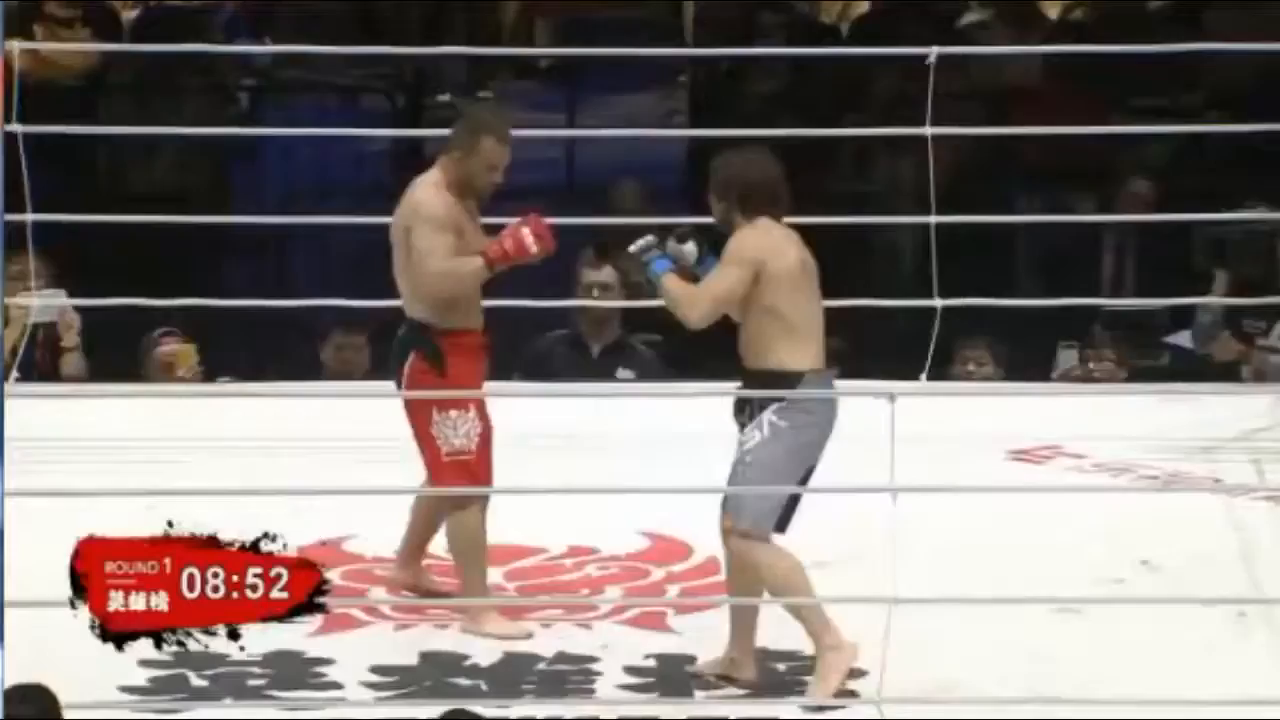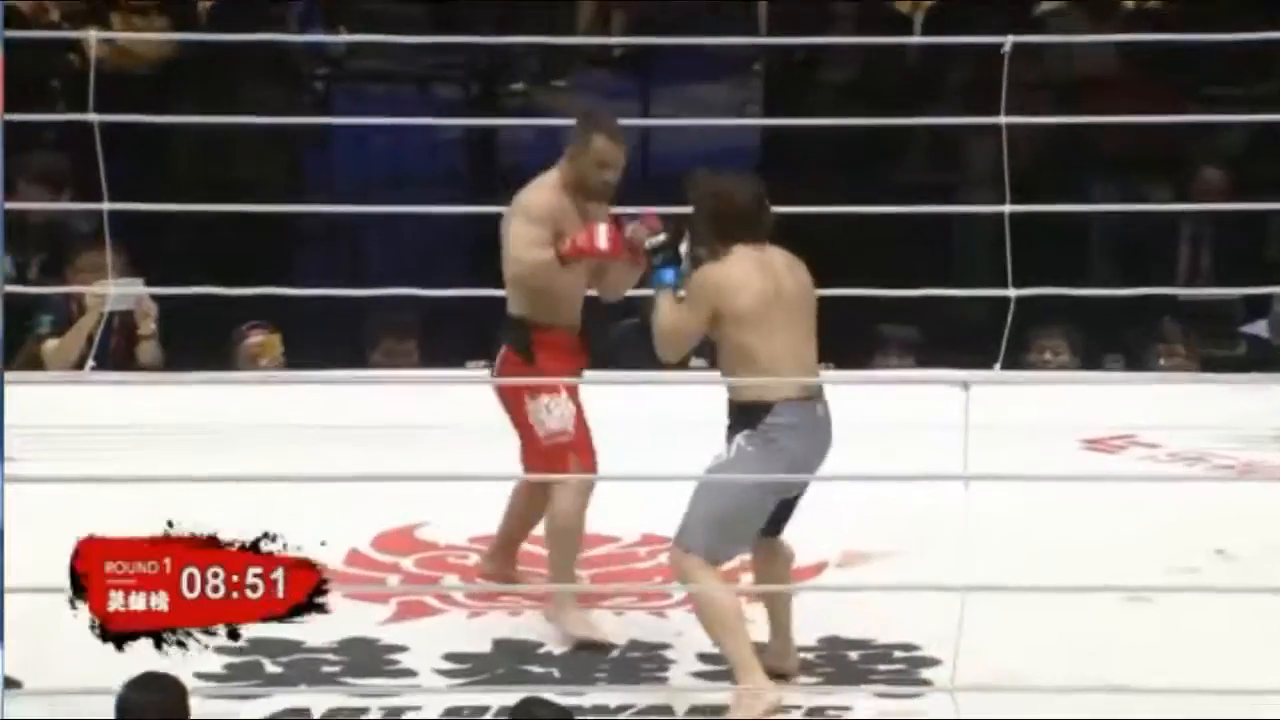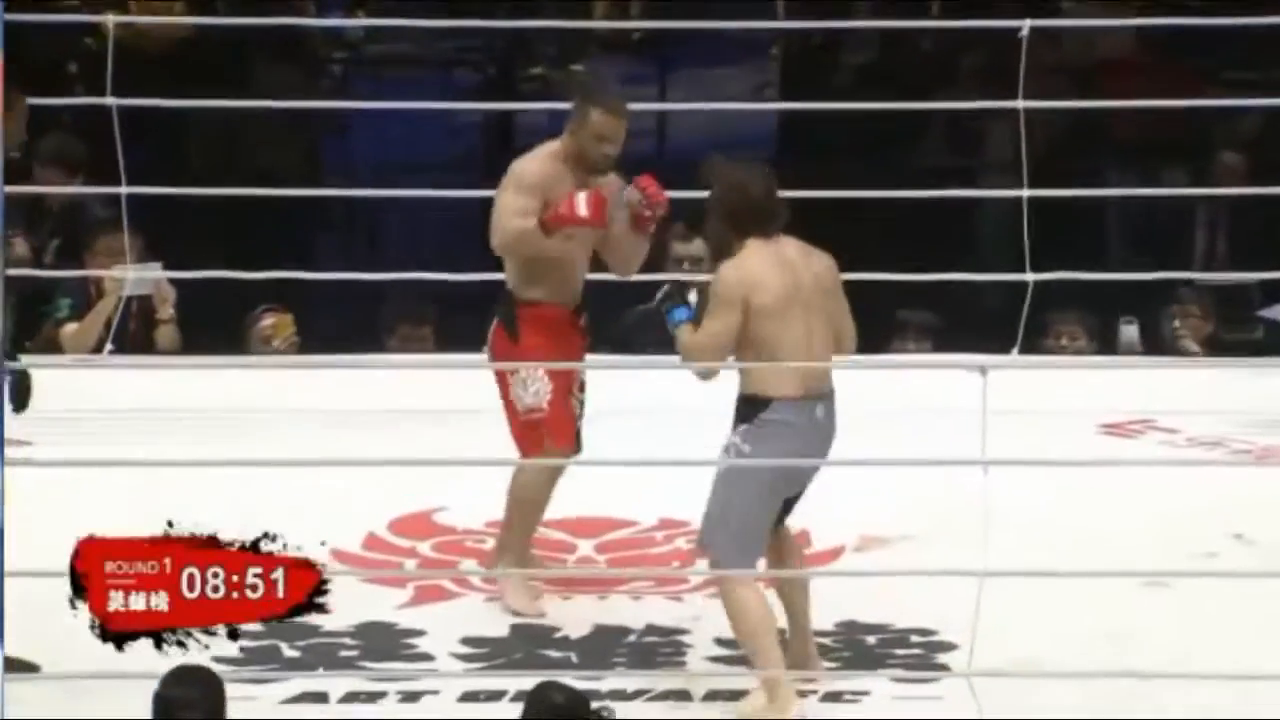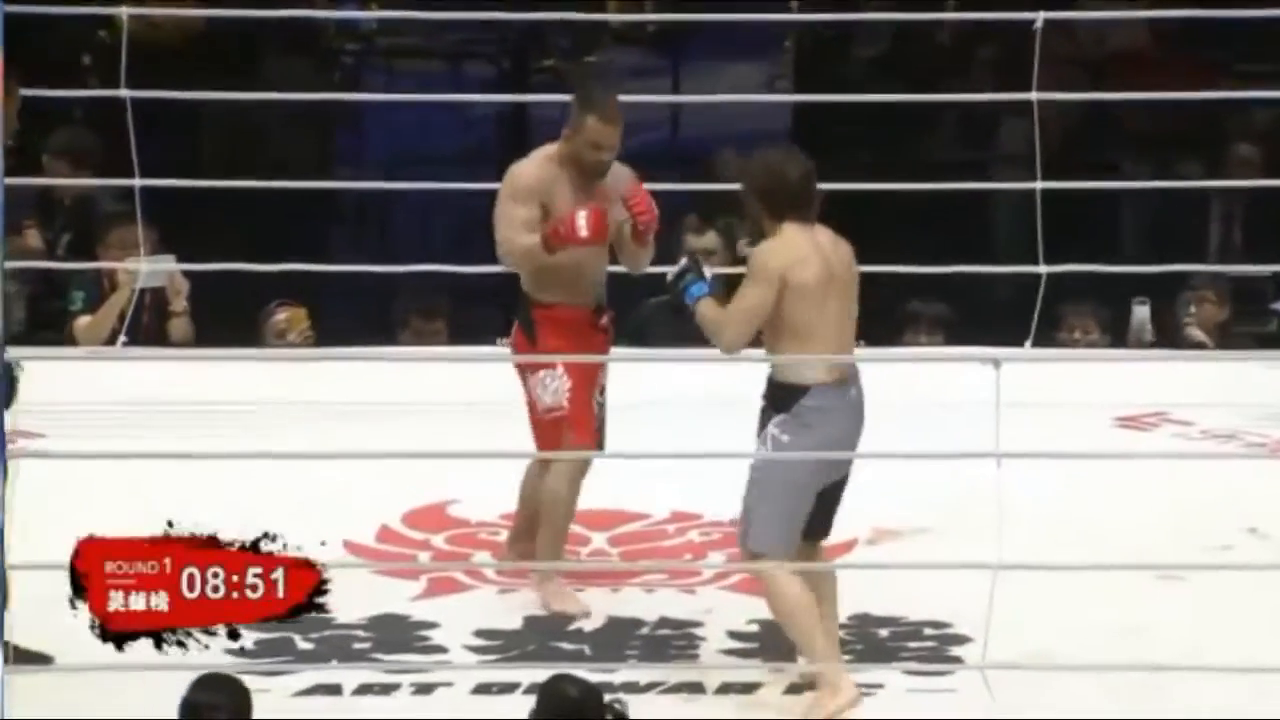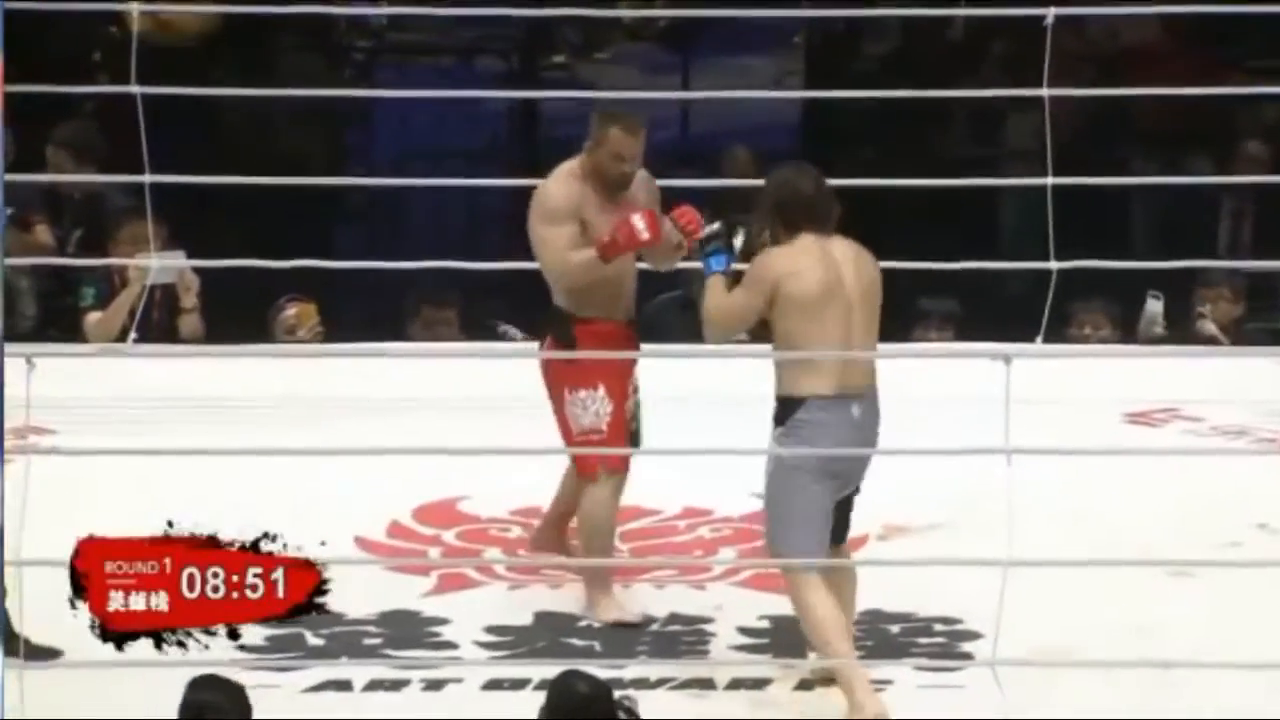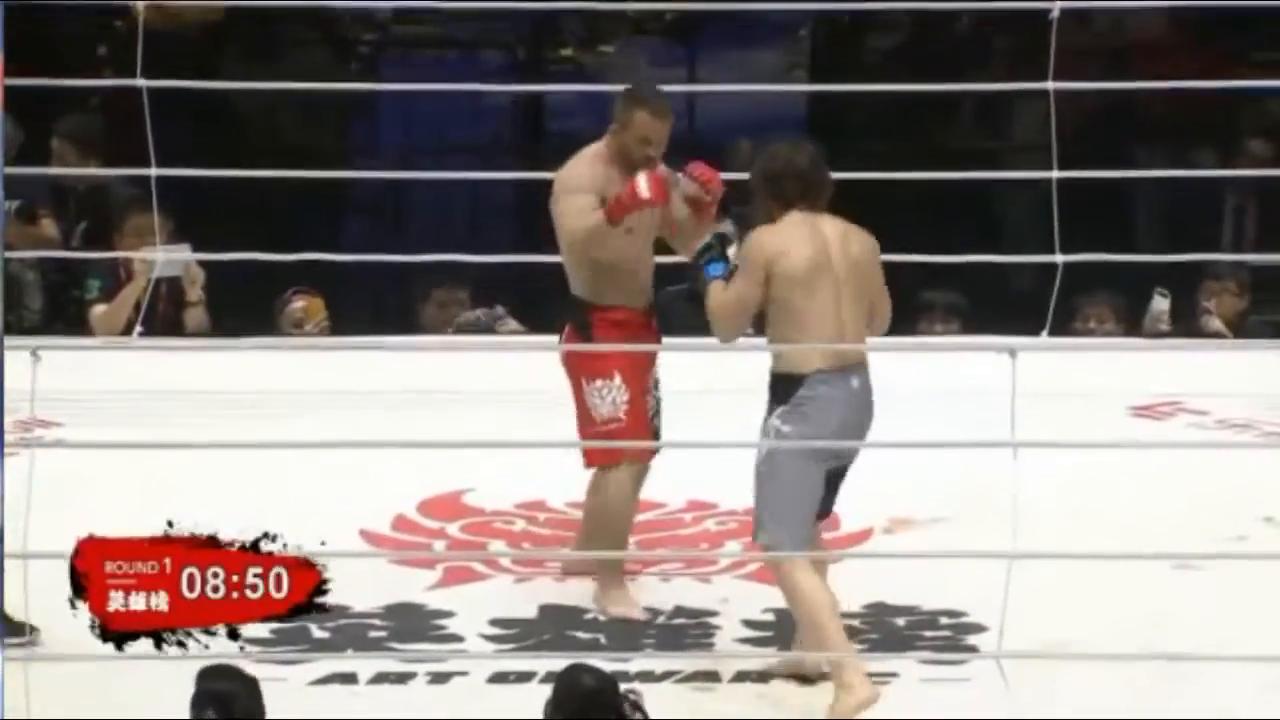
dt=0.3s
person 1, frame 1
left shoulder: (751, 243)
right shoulder: (783, 241)
left elbow: (696, 312)
left wrist: (659, 263)
right wrist: (703, 263)
left hip: (790, 402)
right hip: (791, 397)
left knee: (747, 530)
right knee: (740, 524)
left ankle: (829, 644)
right ankle: (739, 656)
person 1, frame 2
left shoulder: (715, 277)
right shoulder: (790, 265)
left elbow: (669, 346)
left wrist: (666, 274)
left hip: (767, 430)
right hip: (810, 421)
left knee: (691, 559)
right knee: (764, 531)
right ankle: (782, 650)
person 1, frame 3
left shoulder: (736, 272)
right shoulder: (819, 262)
left elbow: (705, 362)
right elbow: (846, 340)
left wrist: (678, 313)
left hip: (771, 422)
right hip: (818, 416)
left knee: (729, 566)
right knee: (769, 527)
right ankle: (804, 651)
person 1, frame 4
left shoulder: (773, 254)
right shoulder: (839, 248)
left elbow: (730, 337)
left wrist: (694, 289)
left hip: (801, 412)
right hip: (845, 404)
left knee: (766, 555)
right knee: (804, 542)
right ankle: (828, 662)
person 1, frame 5
left shoulder: (774, 264)
right shoulder: (863, 261)
left elbow: (716, 328)
left wrist: (716, 263)
left hip: (809, 422)
right hip: (861, 415)
left knee: (801, 570)
right knee: (829, 542)
right ankle: (843, 657)
person 1, frame 6
left shoulder: (766, 241)
right shoulder: (859, 239)
left elbow: (727, 325)
right elbow: (880, 319)
left wrist: (714, 267)
left hip: (803, 400)
right hip: (855, 393)
left knee: (785, 553)
right knee: (803, 527)
right ankle: (810, 648)
person 2, frame 1
left shoulder: (457, 200)
right shoulder: (431, 204)
left elbow: (466, 274)
right elbow: (438, 282)
left wrist: (522, 245)
right wrist: (501, 253)
left hip: (450, 351)
right hip: (434, 357)
left knee: (452, 467)
right knee: (468, 480)
left ankle: (407, 567)
right ankle: (478, 608)
person 2, frame 2
left shoulder: (594, 208)
right shoulder: (540, 201)
left elbow: (612, 287)
right elbow: (519, 268)
left wrist: (636, 249)
right wrist: (573, 252)
left hip: (557, 348)
right hip: (531, 353)
left knee: (548, 466)
right knee: (575, 472)
left ankle: (499, 561)
right ankle: (562, 601)
person 2, frame 3
left shoulder: (610, 185)
right shoulder: (533, 172)
left elbow: (626, 266)
right elbow: (502, 240)
left wrist: (645, 220)
right wrist: (554, 218)
left hip: (568, 323)
right hip: (525, 325)
left knee: (553, 447)
right knee: (546, 447)
left ankle: (511, 548)
right ankle: (510, 567)
person 2, frame 4
left shoulder: (622, 180)
right shoulder: (530, 176)
left elbow: (636, 263)
right elbow: (509, 252)
left wrist: (643, 230)
right wrist: (557, 235)
left hip: (592, 324)
right hip: (544, 327)
left knee: (560, 446)
right knee: (569, 449)
left ankle: (523, 542)
right ankle: (550, 578)
person 2, frame 5
left shoulder: (641, 186)
right shoulder: (558, 194)
left elbow: (661, 260)
right elbow: (560, 272)
left wrist: (680, 236)
right wrist: (612, 246)
left hip: (619, 334)
right hip: (578, 341)
left knee: (598, 454)
right knee: (606, 467)
left ankle: (549, 532)
right ankle: (600, 593)
person 2, frame 6
left shoulder: (656, 175)
right shoulder: (581, 175)
left elbow: (687, 241)
right elbow: (573, 241)
left wrist: (704, 204)
right wrist: (618, 208)
left hip: (638, 326)
right hip: (597, 331)
left knee: (625, 453)
right knee: (626, 457)
left ankle: (586, 551)
right ankle: (610, 584)
